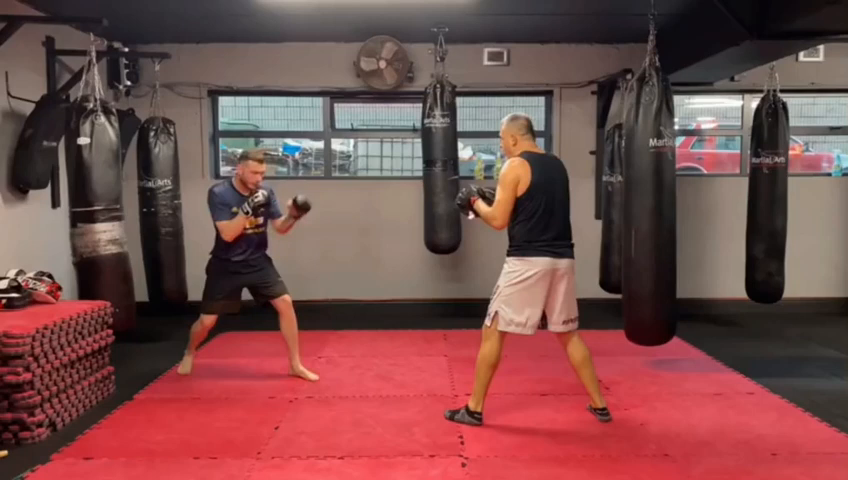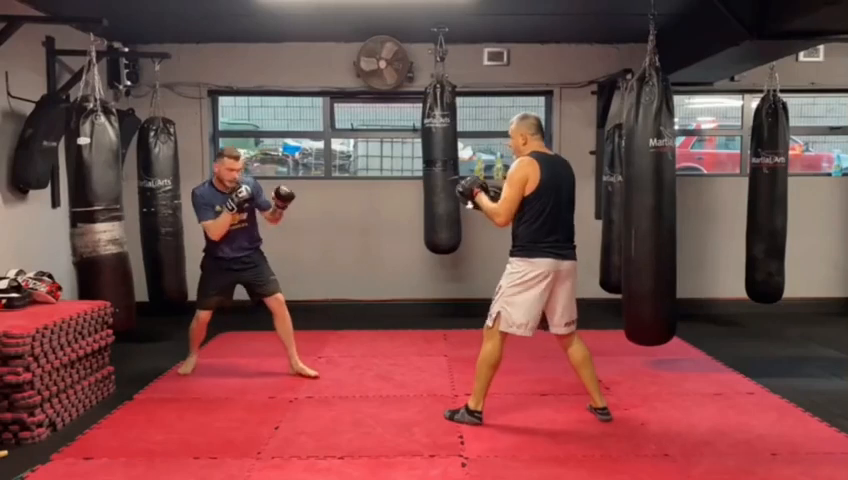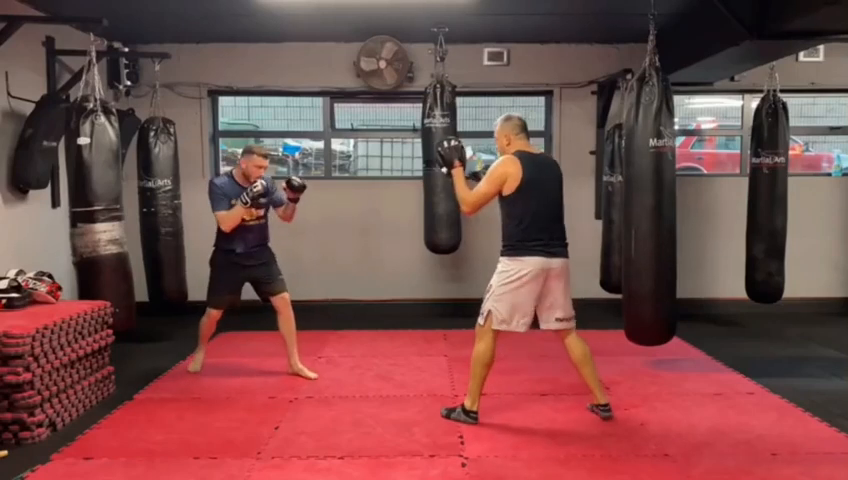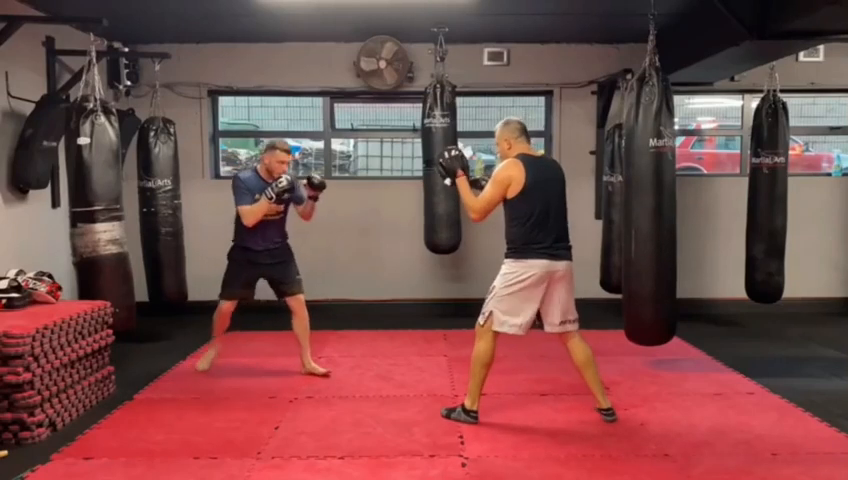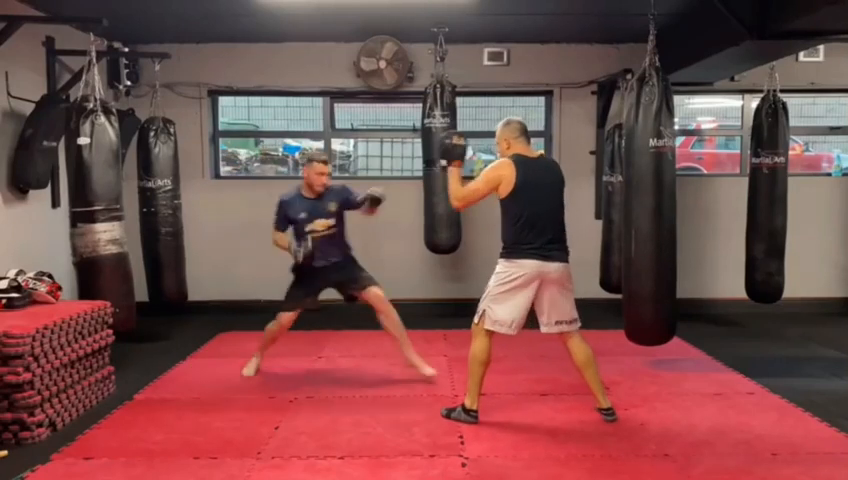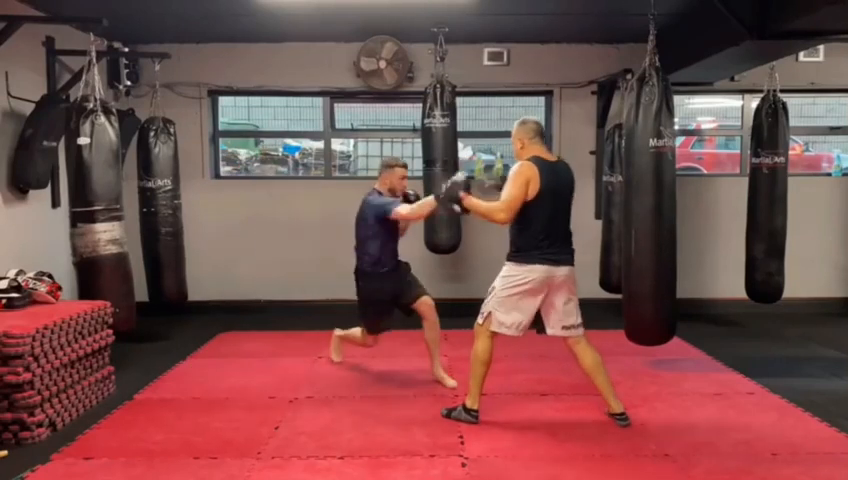
dt=0.4s
person 1, frame 1
left shoulder: (515, 167)
right shoulder: (557, 165)
left elbow: (499, 220)
left wrist: (475, 202)
right wrist: (493, 200)
left hip: (527, 261)
right hip: (562, 259)
left knee: (493, 331)
right knee: (568, 333)
left ankle: (474, 409)
right ankle: (599, 404)
person 1, frame 2
left shoulder: (524, 166)
right shoulder: (564, 166)
left elbow: (502, 218)
left wrist: (478, 194)
right wrist: (497, 194)
left hip: (530, 262)
right hip: (564, 261)
left knee: (494, 331)
right knee: (568, 335)
left ankle: (474, 408)
right ankle: (600, 404)
person 1, frame 3
left shoulder: (506, 165)
right shoulder: (552, 165)
left elbow: (468, 205)
left wrist: (455, 166)
right wrist: (493, 183)
left hip: (521, 261)
right hip: (556, 259)
left knee: (486, 330)
right knee: (567, 331)
left ankle: (470, 407)
right ankle: (602, 401)
person 1, frame 4
left shoulder: (510, 169)
right shoulder: (554, 167)
left elbow: (476, 213)
left wrist: (459, 176)
right wrist: (489, 184)
left hip: (525, 264)
right hip: (560, 262)
left knee: (485, 330)
right knee: (570, 333)
left ankle: (470, 407)
right ankle: (605, 405)
person 1, frame 5
left shoulder: (503, 168)
right shoulder: (552, 167)
left elbow: (459, 201)
left wrist: (454, 162)
left hip: (518, 264)
right hip: (556, 263)
left knee: (482, 330)
right knee: (571, 334)
left ankle: (469, 407)
right ankle: (605, 405)
person 1, frame 6
left shoulder: (525, 170)
right shoulder: (565, 171)
left elbow: (503, 214)
left wrist: (463, 197)
right wrist: (506, 189)
left hip: (525, 268)
right hip: (562, 268)
left knee: (484, 331)
right knee: (577, 340)
left ankle: (470, 406)
right ankle: (617, 409)
person 2, frame 1
left shoulder: (265, 192)
right shoulder: (218, 193)
left elbow: (280, 228)
right elbow: (228, 234)
left wrist: (293, 214)
right wrist: (248, 208)
left hip: (257, 261)
right hip: (226, 265)
left knee: (285, 304)
right knee: (207, 319)
left ankle: (296, 365)
right ankle: (189, 355)
person 2, frame 2
left shoulder: (250, 185)
right shoulder: (201, 194)
left elbow: (270, 217)
right elbow: (214, 233)
left wrist: (279, 206)
right wrist: (232, 205)
left hip: (251, 258)
right hip: (218, 262)
left knee: (278, 302)
right knee: (203, 315)
left ankle: (295, 362)
right ankle: (192, 356)
person 2, frame 3
left shoulder: (267, 184)
right shoulder: (219, 185)
left elbow: (286, 216)
right elbow: (226, 224)
left wrist: (292, 199)
right wrist: (247, 198)
left hip: (260, 255)
right hip: (228, 258)
left knee: (283, 302)
right knee: (213, 312)
left ankle: (295, 362)
right ankle: (200, 352)
person 2, frame 4
left shoulder: (288, 181)
right shoulder: (243, 180)
left elbow: (306, 215)
right elbow: (248, 219)
left wrist: (312, 196)
right wrist: (272, 193)
left hip: (278, 252)
right hip: (246, 254)
left knee: (298, 302)
right knee: (226, 306)
left ankle: (306, 361)
right ankle: (214, 348)
person 2, frame 5
left shoulder: (338, 192)
right shoulder: (288, 203)
left elbow: (366, 209)
right elbow: (278, 236)
left wrist: (371, 202)
right wrist: (294, 248)
left hip: (342, 263)
right hip: (310, 269)
left knee: (379, 299)
right knee: (285, 320)
left ankle: (412, 357)
right ankle: (257, 356)
person 2, frame 6
left shoulder: (395, 198)
right shoulder: (374, 203)
left elbow: (406, 222)
right elbow: (407, 214)
left hip: (394, 270)
right hip: (371, 278)
left knee: (428, 309)
right knee: (369, 340)
left ankle: (437, 369)
right ankle: (341, 337)
